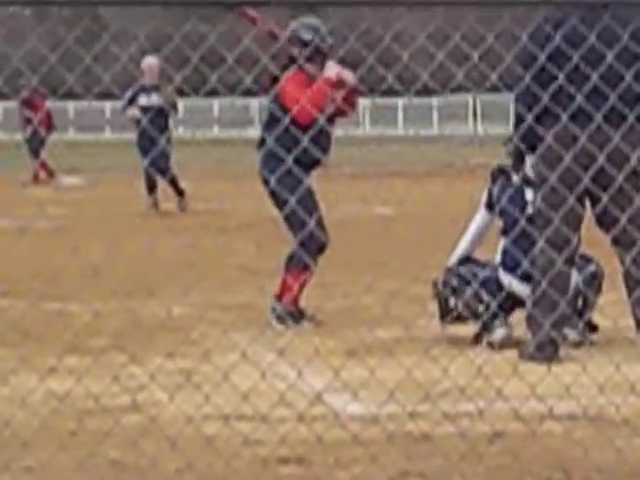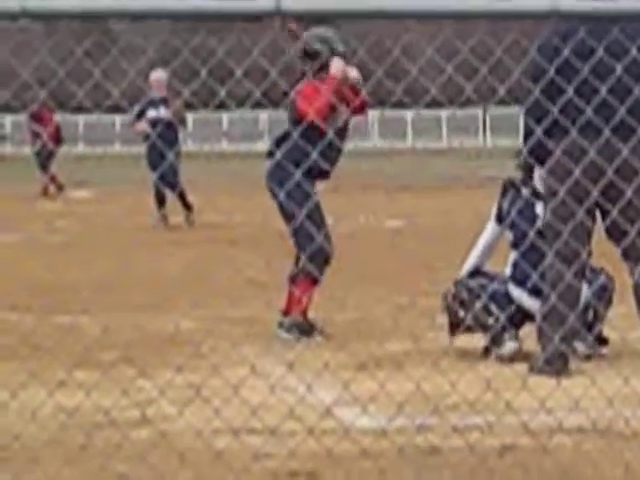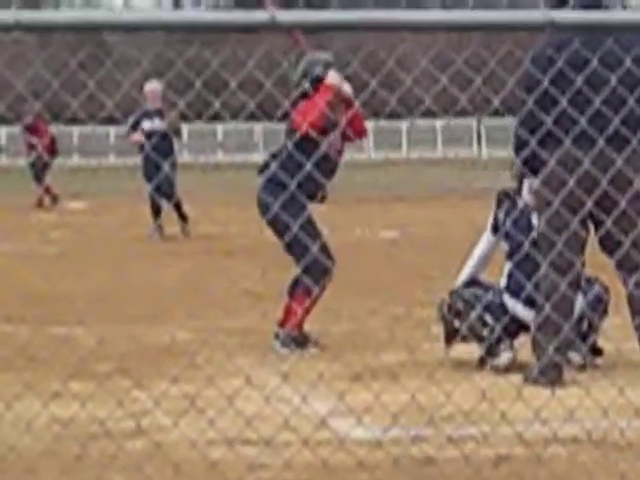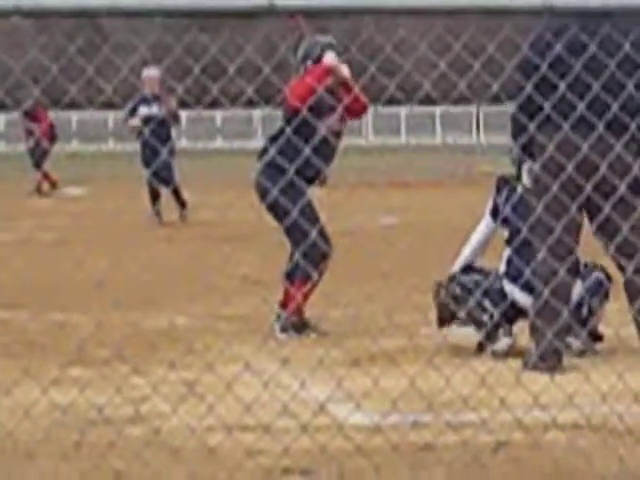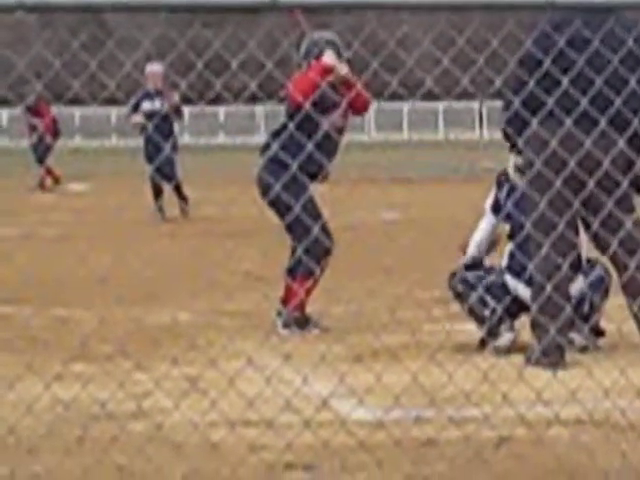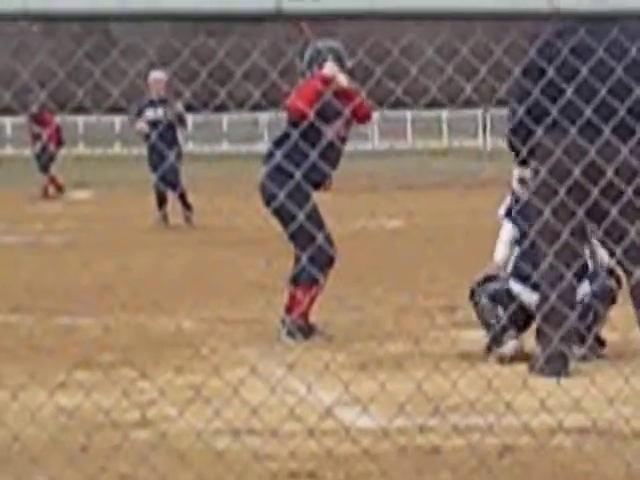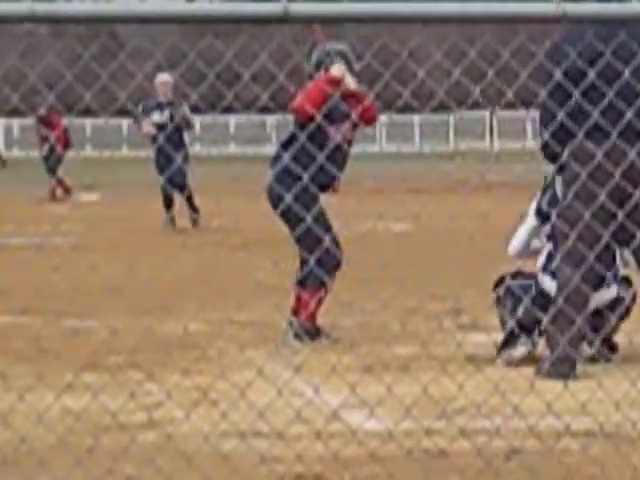
dt=0.3s
person 1, frame 1
left shoulder: (551, 26)
left elbow: (530, 92)
left wrist: (529, 147)
left hip: (561, 141)
left knee: (554, 242)
left ankle: (543, 339)
person 1, frame 2
left shoulder: (558, 40)
left elbow: (538, 106)
left wrist: (538, 159)
left hip: (570, 153)
left knee: (565, 255)
left ankle: (553, 353)
person 1, frame 3
left shoulder: (553, 49)
left elbow: (531, 115)
left wrist: (529, 169)
left hip: (563, 164)
left knee: (559, 265)
left ankle: (548, 362)
person 1, frame 4
left shoulder: (550, 34)
left elbow: (528, 101)
left wrist: (526, 154)
left hip: (558, 149)
left knee: (554, 251)
left ankle: (547, 349)
person 1, frame 5
left shoulder: (555, 27)
left elbow: (519, 88)
left wrist: (516, 142)
left hip: (550, 143)
right hip: (610, 148)
left knee: (550, 246)
left ankle: (549, 345)
person 1, frame 6
left shoulder: (559, 35)
left elbow: (525, 98)
left wrist: (522, 155)
left hip: (561, 152)
left knee: (558, 254)
left ankle: (553, 353)
person 1, frame 7
left shoulder: (573, 42)
left elbow: (556, 110)
left wrist: (561, 159)
left hip: (592, 158)
left knee: (575, 256)
left ankle: (560, 355)
person 2, frame 1
left shoulder: (316, 79)
right shoulder: (294, 79)
left elbow: (346, 108)
right elbow: (305, 115)
left wrist: (347, 84)
right wrist: (326, 79)
left hip: (294, 170)
right hip: (281, 169)
left knee: (312, 238)
right knee: (311, 238)
left ankle: (284, 302)
right ankle: (286, 307)
person 2, frame 2
left shoulder: (333, 87)
right shoulder: (309, 88)
left elbow: (359, 107)
right elbow: (316, 115)
left wrist: (353, 83)
right wrist: (334, 79)
left hip: (300, 179)
right hip: (289, 178)
left knee: (312, 248)
right knee: (317, 249)
left ankle: (291, 315)
right ankle: (294, 320)
person 2, frame 3
left shoulder: (334, 113)
right shoulder: (307, 108)
left elbow: (359, 132)
right elbow: (308, 123)
left wrist: (348, 99)
right wrist: (329, 89)
left hip: (292, 199)
right hip: (279, 196)
left knee: (314, 262)
right knee: (318, 263)
left ankle: (288, 327)
right ankle: (290, 332)
person 2, frame 4
left shoulder: (334, 93)
right shoulder: (307, 90)
left elbow: (360, 108)
right elbow: (294, 96)
left wrist: (346, 80)
right wrist: (324, 68)
left hip: (291, 182)
right hip: (278, 180)
left knee: (308, 246)
right knee: (316, 248)
left ankle: (288, 311)
right ankle: (290, 317)
person 2, frame 5
left shoulder: (337, 90)
right shoulder: (308, 83)
left elbow: (363, 105)
right elbow: (295, 97)
left wrist: (346, 78)
right wrist: (322, 69)
left hip: (293, 177)
right hip: (281, 175)
left knee: (310, 241)
right knee: (317, 243)
left ankle: (289, 308)
right ankle: (292, 313)
person 2, frame 6
left shoulder: (339, 98)
right shoulder: (310, 91)
left elbow: (364, 115)
right elbow: (295, 109)
left wrist: (347, 88)
right wrist: (323, 79)
left hip: (296, 186)
right hip: (283, 184)
left knee: (312, 250)
right knee: (320, 252)
left ankle: (293, 317)
right ankle: (295, 322)
person 2, frame 7
left shoulder: (346, 101)
right shoulder: (317, 94)
left elbow: (370, 117)
right elbow: (300, 108)
left wrist: (354, 91)
right wrist: (330, 80)
left hip: (304, 189)
right hip: (290, 186)
left knee: (317, 253)
right knee: (327, 254)
left ankle: (300, 319)
right ankle: (303, 324)
person 3, frame 1
left shoulder: (500, 179)
left elbow: (477, 230)
left wrist: (451, 267)
left hip: (512, 285)
right knee: (590, 268)
left ankle: (493, 321)
right ankle: (576, 322)
person 3, frame 2
left shoulder: (510, 192)
left elbow: (486, 243)
left wrist: (460, 280)
left hip: (523, 299)
left knee: (466, 284)
right knee: (602, 279)
left ankle: (502, 335)
right ankle: (584, 335)
person 3, frame 3
left shoulder: (507, 203)
left elbow: (480, 256)
left wrist: (456, 291)
left hip: (518, 311)
left knee: (462, 295)
right knee: (597, 289)
left ankle: (497, 346)
right ankle: (580, 347)
person 3, frame 4
left shoulder: (506, 190)
left elbow: (478, 240)
left wrist: (452, 277)
left hip: (518, 297)
left knee: (459, 280)
right knee: (598, 275)
left ankle: (496, 332)
right ankle: (579, 333)
person 3, frame 5
left shoulder: (505, 186)
left elbow: (478, 244)
left hip: (519, 290)
right hip: (569, 292)
left knee: (462, 278)
right knee: (600, 270)
left ankle: (499, 328)
right ankle: (582, 328)
person 3, frame 6
left shoulder: (518, 198)
left elbow: (501, 259)
right elbow: (605, 263)
left hip: (526, 295)
right hip: (575, 296)
left knee: (482, 289)
right knee: (609, 279)
left ankle: (506, 336)
right ankle: (584, 338)
person 3, frame 7
left shoulder: (551, 193)
left elbow: (514, 251)
left hip: (553, 289)
right hip: (599, 294)
left knee: (506, 284)
right knee: (626, 290)
left ankle: (520, 338)
right ankle: (596, 341)
person 4, frame 1
left shoulder: (163, 88)
right shoulder: (137, 90)
left elbow: (173, 110)
right elbow: (126, 107)
left wrist: (169, 101)
right wrist: (131, 112)
left hip: (162, 133)
right hip: (144, 134)
left knee: (163, 167)
right knee: (149, 167)
left ankle: (180, 194)
right ankle: (152, 200)
person 4, frame 2
left shoulder: (172, 102)
right shoulder: (146, 104)
left elbow: (182, 124)
right elbow: (135, 123)
left wrist: (177, 113)
right wrist: (140, 127)
left hip: (171, 147)
right hip: (154, 147)
left knee: (172, 181)
right knee: (158, 180)
left ankle: (188, 208)
right ankle: (162, 214)
person 4, frame 3
left shoulder: (166, 113)
right shoulder: (140, 115)
left elbow: (177, 134)
right elbow: (130, 133)
left wrist: (171, 125)
right wrist: (135, 137)
left hip: (167, 158)
right hip: (149, 158)
left knee: (168, 191)
right knee: (154, 191)
left ankle: (183, 219)
right ankle: (157, 225)
person 4, frame 4
left shoulder: (166, 99)
right shoulder: (138, 101)
left elbow: (175, 121)
right elbow: (128, 119)
left wrist: (171, 111)
right wrist: (132, 122)
left hip: (165, 144)
right hip: (147, 144)
left knee: (167, 176)
right knee: (152, 176)
left ankle: (182, 205)
right ankle: (156, 211)
person 4, frame 5
left shoulder: (169, 94)
right shoulder: (141, 96)
left elbow: (179, 116)
right elbow: (132, 114)
left wrist: (172, 103)
right wrist: (135, 118)
left hip: (167, 139)
right hip: (150, 139)
left knee: (169, 172)
right knee: (155, 172)
left ankle: (183, 200)
right ankle: (158, 206)
person 4, frame 6
left shoulder: (172, 103)
right shoulder: (144, 104)
left elbow: (183, 124)
right elbow: (136, 120)
left wrist: (175, 112)
right wrist: (138, 125)
left hip: (171, 147)
right hip: (154, 147)
left knee: (173, 179)
right knee: (159, 180)
left ankle: (187, 208)
right ankle: (162, 214)
person 4, frame 7
left shoulder: (178, 105)
right shoulder: (149, 105)
left elbow: (189, 126)
right elbow: (139, 118)
left wrist: (181, 117)
right wrist: (144, 126)
left hip: (178, 149)
right hip: (161, 150)
left knee: (180, 181)
right knee: (166, 182)
left ankle: (194, 211)
right ankle: (169, 215)
